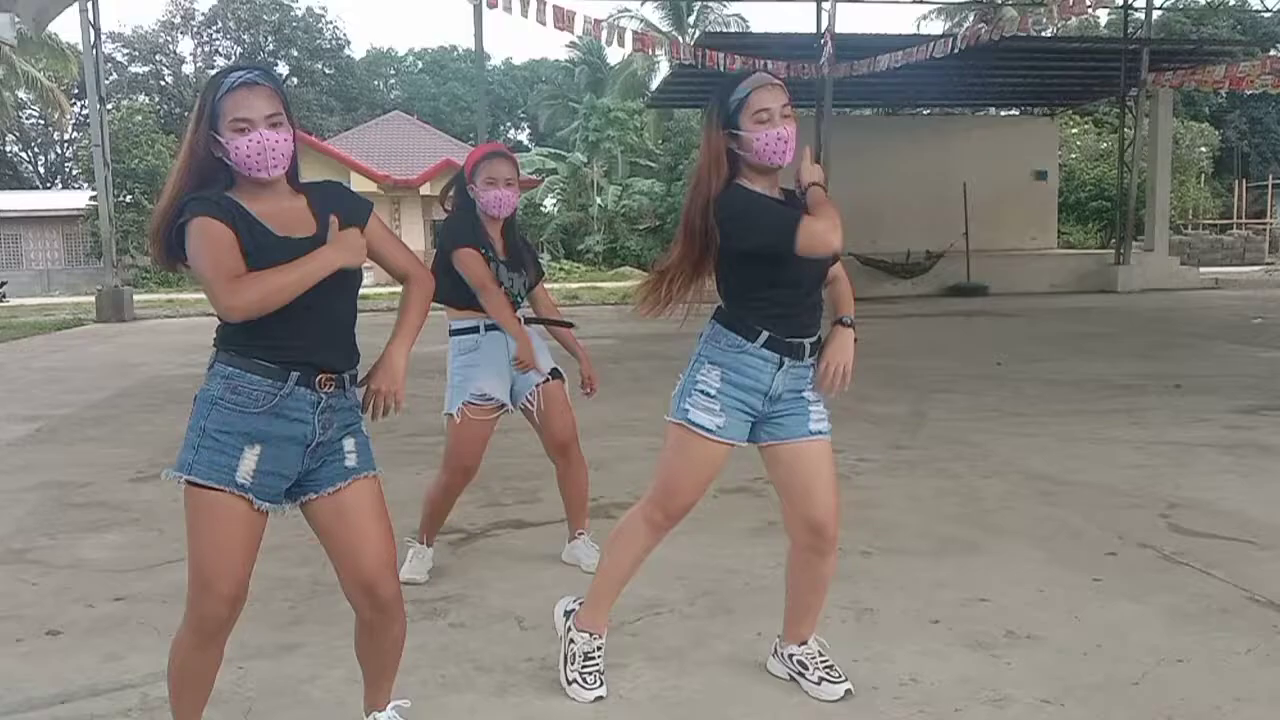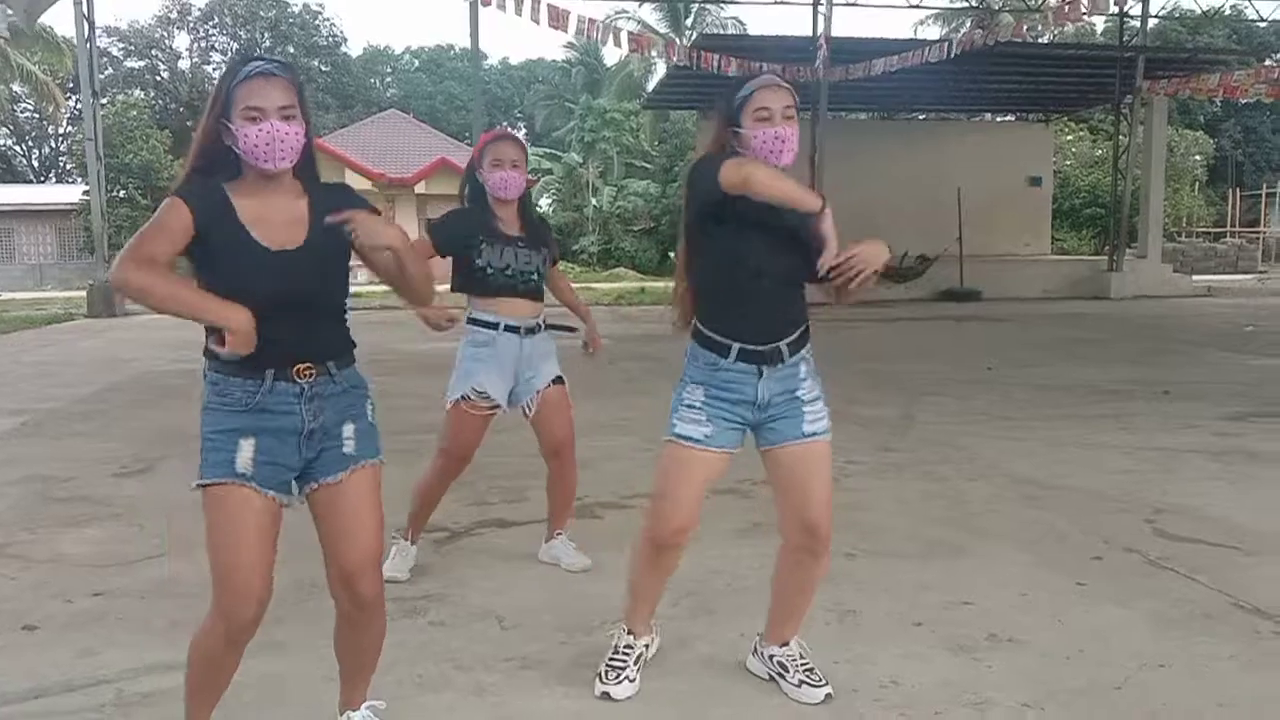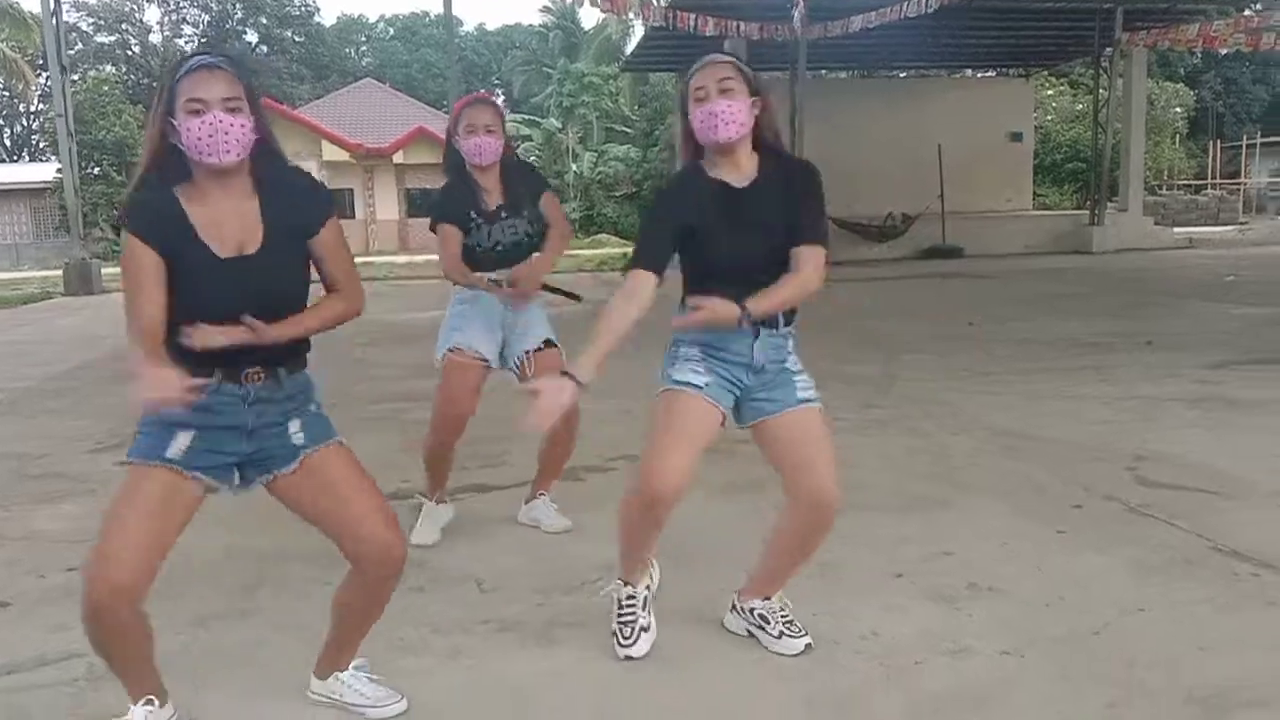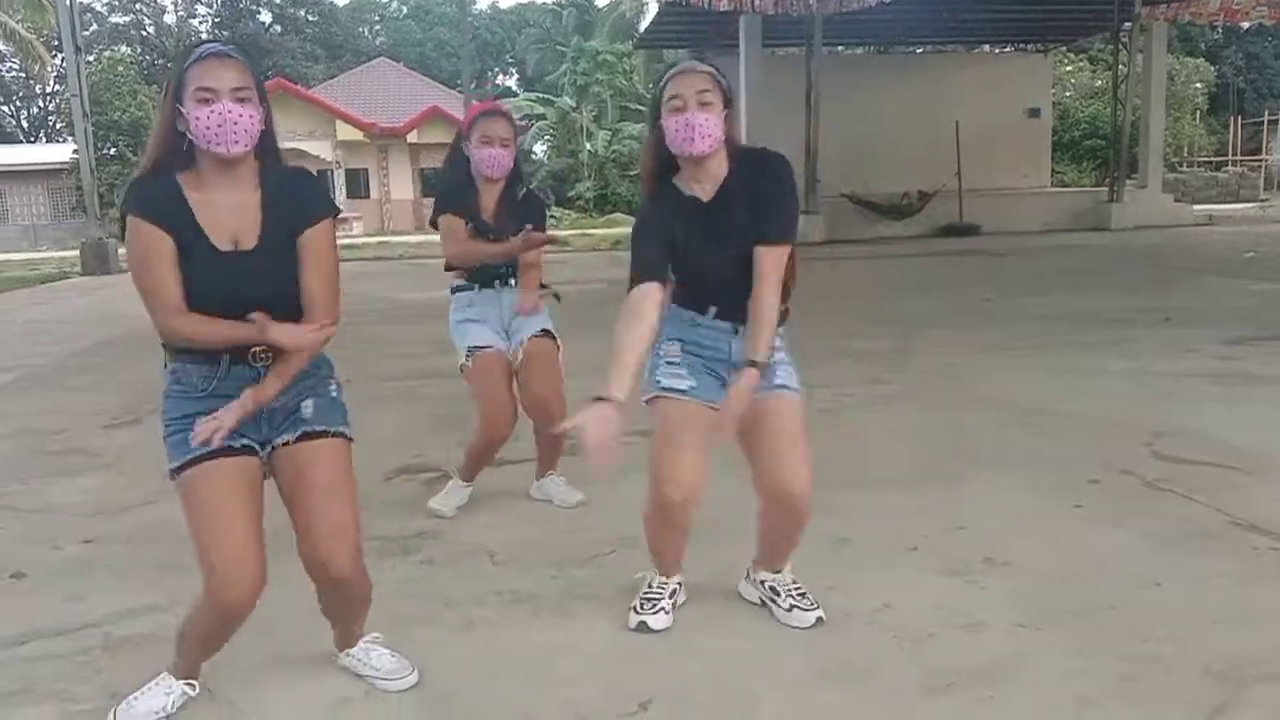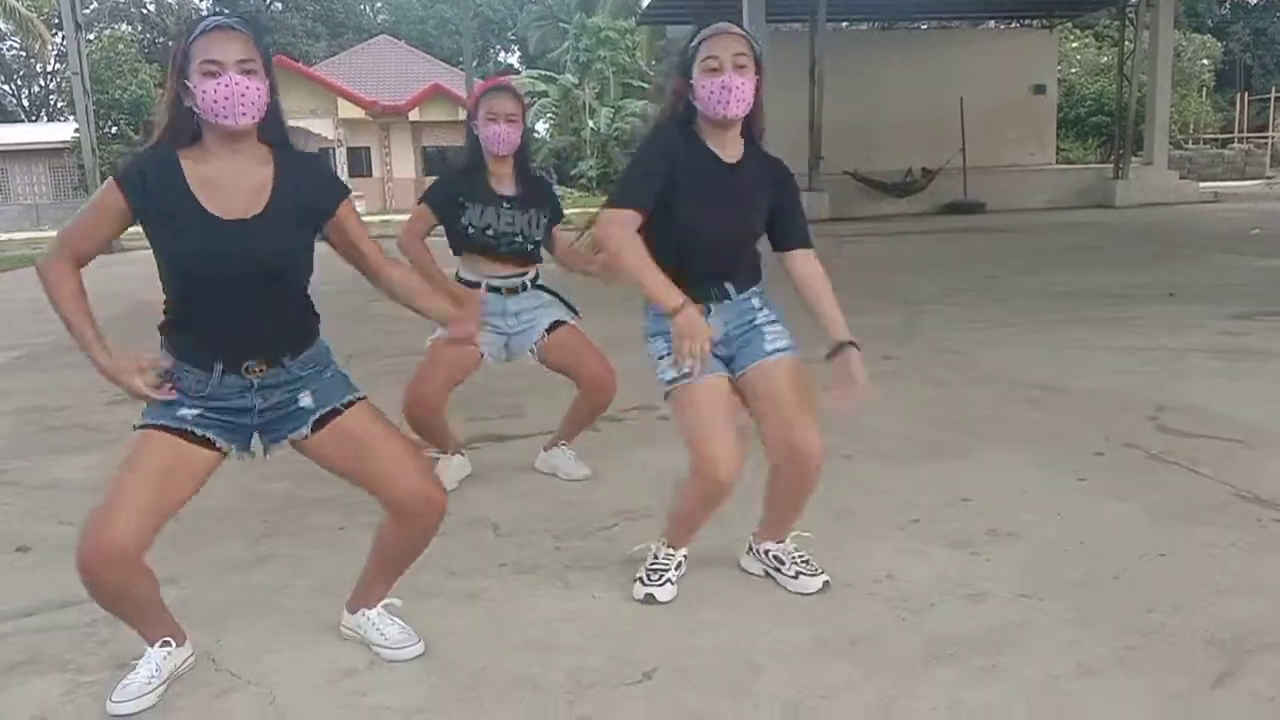
dt=0.4s
person 1, frame 1
left shoulder: (334, 202)
right shoulder: (211, 210)
left elbow: (418, 278)
right elbow: (231, 296)
left wrist: (396, 354)
right wrist: (331, 256)
left hip: (336, 413)
right hip: (245, 407)
left knee: (379, 590)
right knee: (215, 603)
person 1, frame 2
left shoulder: (339, 204)
right shoulder: (202, 201)
left elbow: (421, 294)
right elbow: (127, 271)
left wrist: (398, 249)
right wrist: (222, 310)
left hip: (339, 399)
right hip: (247, 405)
left knee: (361, 585)
right knee: (240, 604)
person 1, frame 3
left shoulder: (294, 196)
right shoulder: (150, 214)
left elbow: (347, 296)
right elbow: (148, 337)
left wrist: (263, 332)
right wrist: (158, 375)
left hip: (286, 405)
right hip: (192, 414)
left knee: (382, 551)
right knee: (107, 590)
person 1, frame 4
left shoulder: (300, 190)
right shoulder: (153, 197)
left elbow: (319, 318)
right elbow: (172, 321)
left wrist: (255, 398)
right wrist: (263, 333)
left hip: (296, 387)
right hip: (202, 390)
left knee: (337, 566)
right knee: (237, 585)
left ankle: (353, 642)
person 1, frame 5
left shoulder: (308, 174)
right shoulder: (152, 173)
left elbow: (378, 262)
right elbow: (58, 261)
left wrist: (452, 315)
right wrist: (106, 359)
left hip: (299, 374)
right hip: (197, 385)
left knee: (422, 501)
right knee: (103, 554)
left ankle: (365, 607)
right ankle: (166, 644)
person 2, frame 1
left shoulder: (796, 205)
right shoulder: (734, 204)
left elbow: (837, 275)
right elbow: (825, 240)
left wrist: (844, 328)
right wrist: (817, 188)
left hip: (798, 375)
right hip: (731, 365)
left knee: (819, 526)
right knee: (663, 508)
left ankle: (795, 648)
right ankle: (584, 623)
person 2, frame 2
left shoulder: (794, 222)
right shoulder: (712, 177)
left elbow: (843, 278)
right elbow: (746, 175)
left wrist: (874, 255)
right wrist: (821, 215)
left hip: (789, 379)
right hip: (708, 381)
left knee: (812, 530)
right knee: (666, 527)
left ankle: (778, 646)
right ankle: (637, 635)
person 2, frame 3
left shoulder: (795, 176)
right shoulder: (680, 196)
left elbow: (809, 273)
right elbow: (636, 289)
left wrist: (741, 308)
right wrist: (575, 376)
left hip: (779, 354)
right hip: (708, 352)
left knee: (820, 497)
right knee: (658, 482)
left ankle: (753, 602)
right ankle: (633, 583)
person 2, frame 4
left shoulder: (767, 171)
right shoulder: (657, 214)
left elbow: (769, 275)
right elbow: (647, 303)
left wrist: (752, 370)
right wrist: (608, 403)
left hip: (760, 349)
right hip: (687, 343)
left knee: (791, 489)
right knee: (676, 492)
left ankle: (771, 575)
right ankle: (666, 579)
person 2, frame 5
left shoulder: (773, 173)
right shoulder: (667, 144)
left elbow: (802, 263)
right elbow: (612, 230)
left wrist: (843, 344)
right wrist: (677, 305)
left hip: (750, 312)
right hip: (680, 318)
left knee: (802, 451)
right knee: (719, 467)
left ankle: (768, 544)
right ankle: (670, 550)
person 3, frame 1
left shoulder: (521, 245)
right shoulder: (457, 228)
left elbow: (543, 303)
right elbow: (484, 285)
left wrist: (580, 353)
right wrist: (519, 338)
left hip: (524, 341)
right hip: (476, 346)
left knee: (566, 442)
right knee: (460, 465)
left ankle: (579, 540)
right ankle: (422, 545)
person 3, frame 2
left shoulder: (539, 229)
right shoulder: (462, 222)
left elbow: (557, 278)
left wrist: (588, 318)
right wrist: (426, 309)
left hip: (537, 343)
right hip: (485, 344)
left knee: (561, 447)
right knee: (452, 456)
left ankle: (556, 539)
right ankle: (406, 542)
person 3, frame 3
left shoulder: (525, 178)
right shoulder: (451, 197)
left elbow: (561, 225)
right elbow: (452, 267)
left wrist: (538, 265)
right wrist: (488, 280)
left hip: (527, 309)
right hip: (475, 307)
left knee: (565, 412)
right knee: (451, 417)
left ankle: (537, 501)
right ankle: (436, 503)
person 3, frame 4
left shoulder: (528, 203)
right shoulder: (451, 195)
left elbow: (529, 265)
right elbow: (457, 253)
left wrist: (535, 291)
right wrist: (511, 248)
left hip: (522, 306)
right hip: (474, 308)
left knee: (546, 404)
right knee: (499, 420)
left ankle: (547, 476)
right ankle: (461, 481)
person 3, frame 5
left shoulder: (540, 189)
right shoulder: (455, 182)
left elbow: (566, 254)
right elbow: (410, 237)
left wrist: (595, 263)
right wrist: (445, 287)
left hip: (532, 300)
right hip: (477, 302)
left knee: (601, 382)
right knee: (419, 402)
left ankle: (555, 448)
right ankle: (452, 455)
